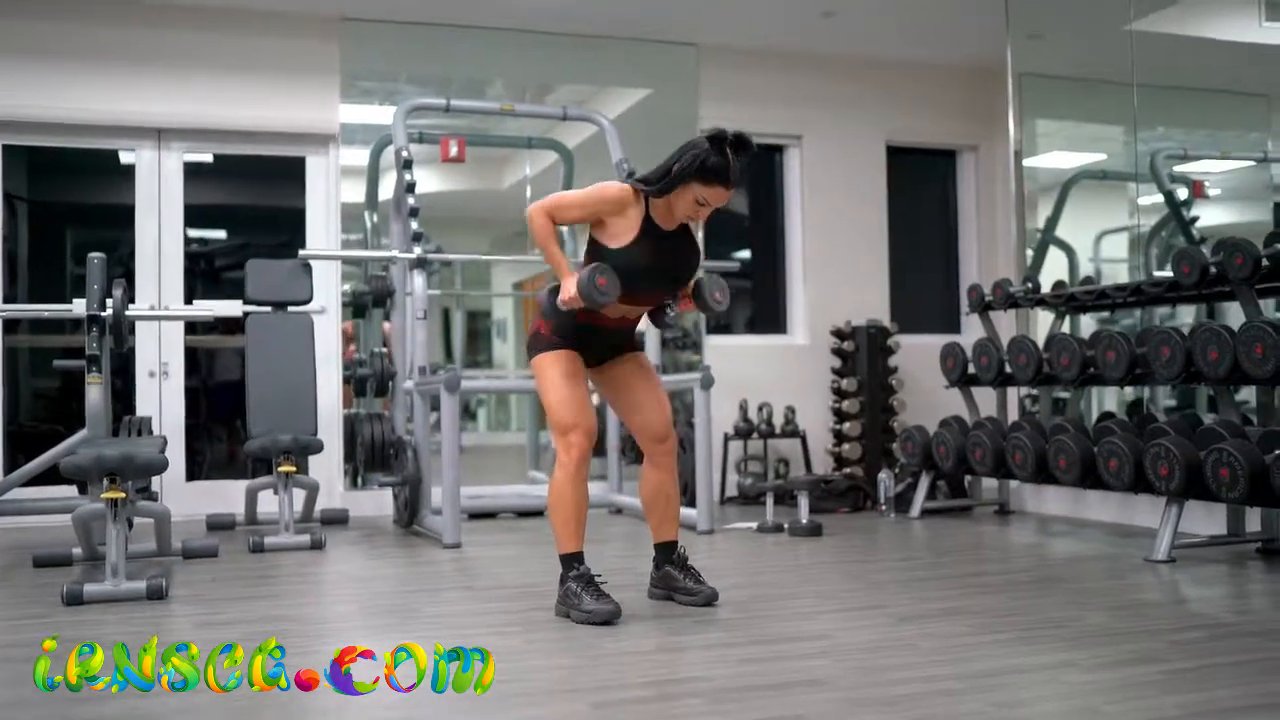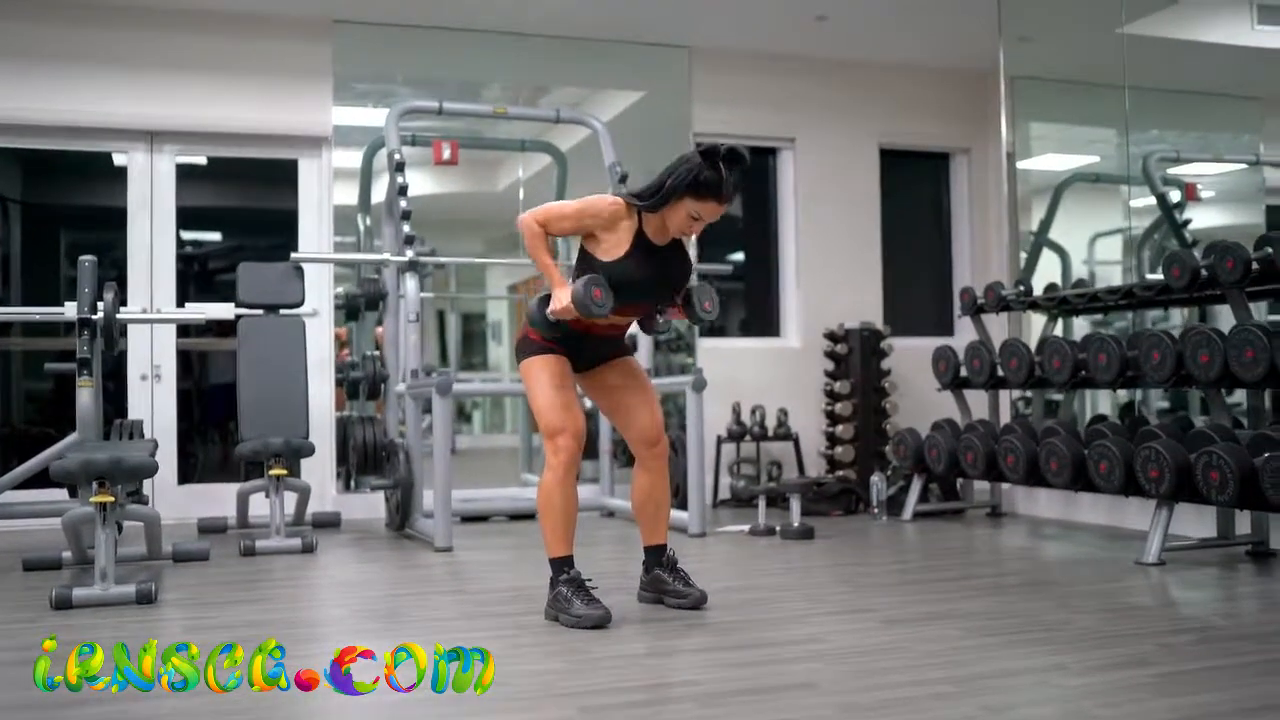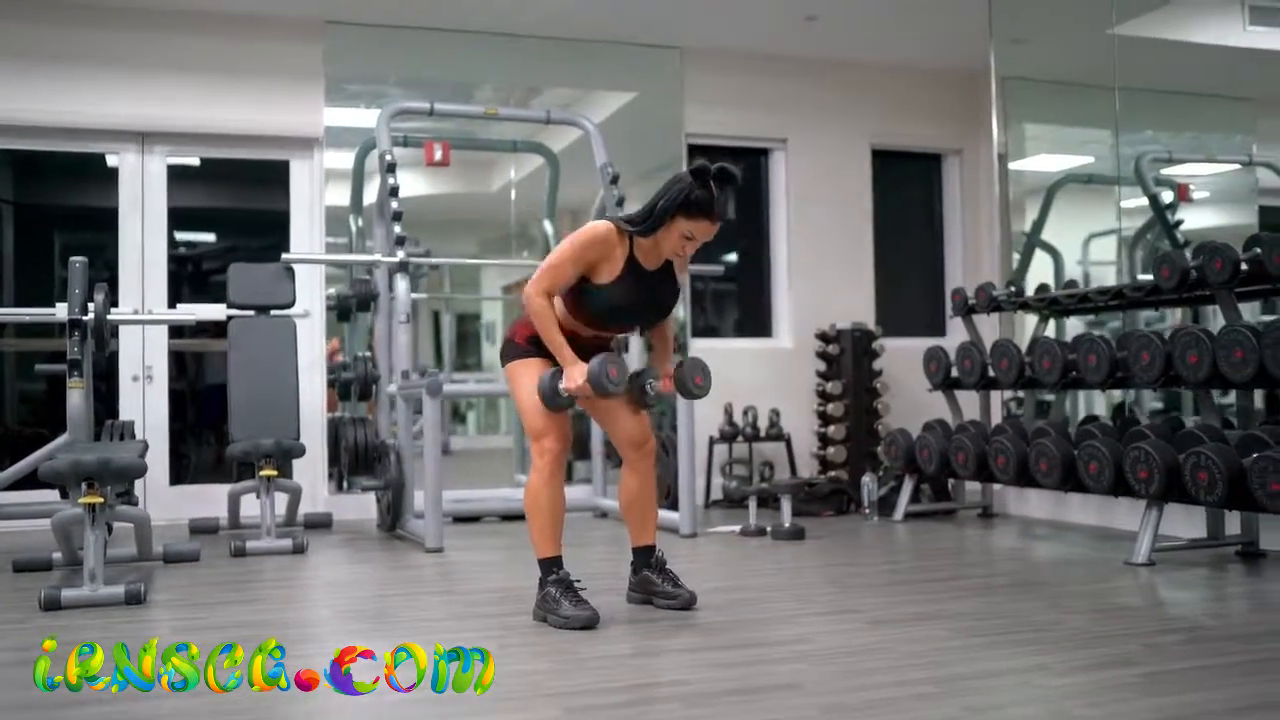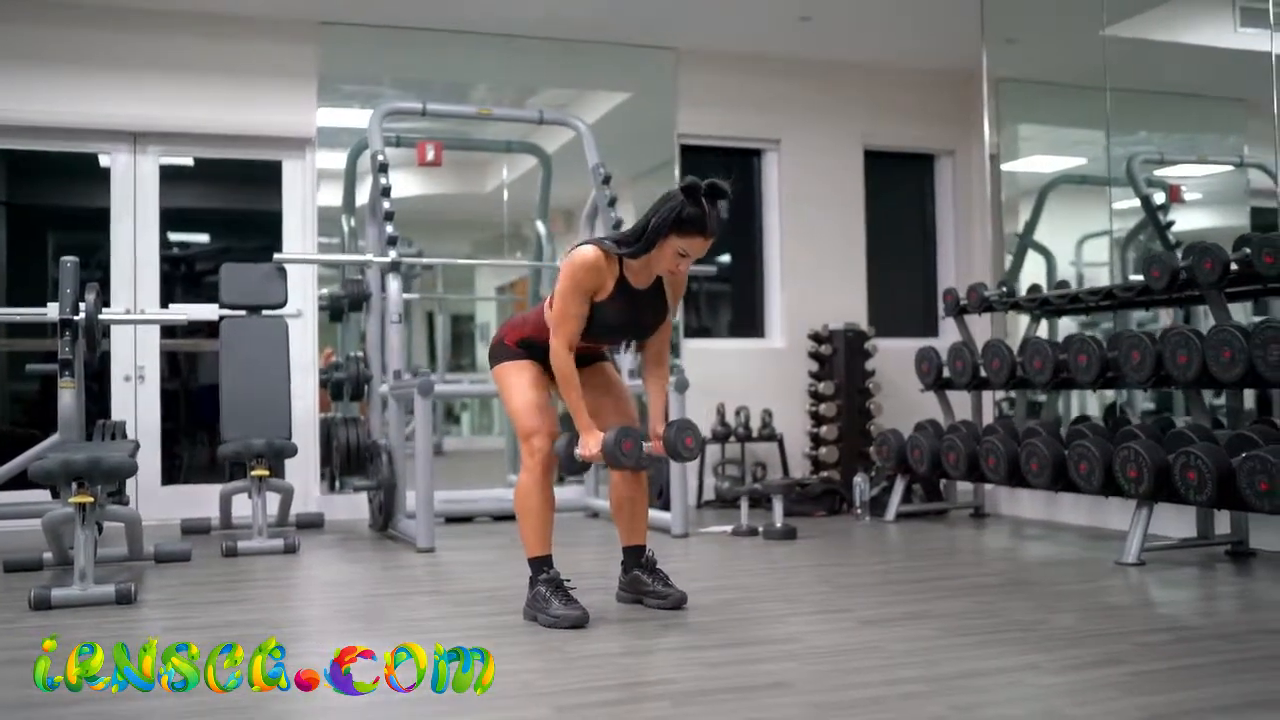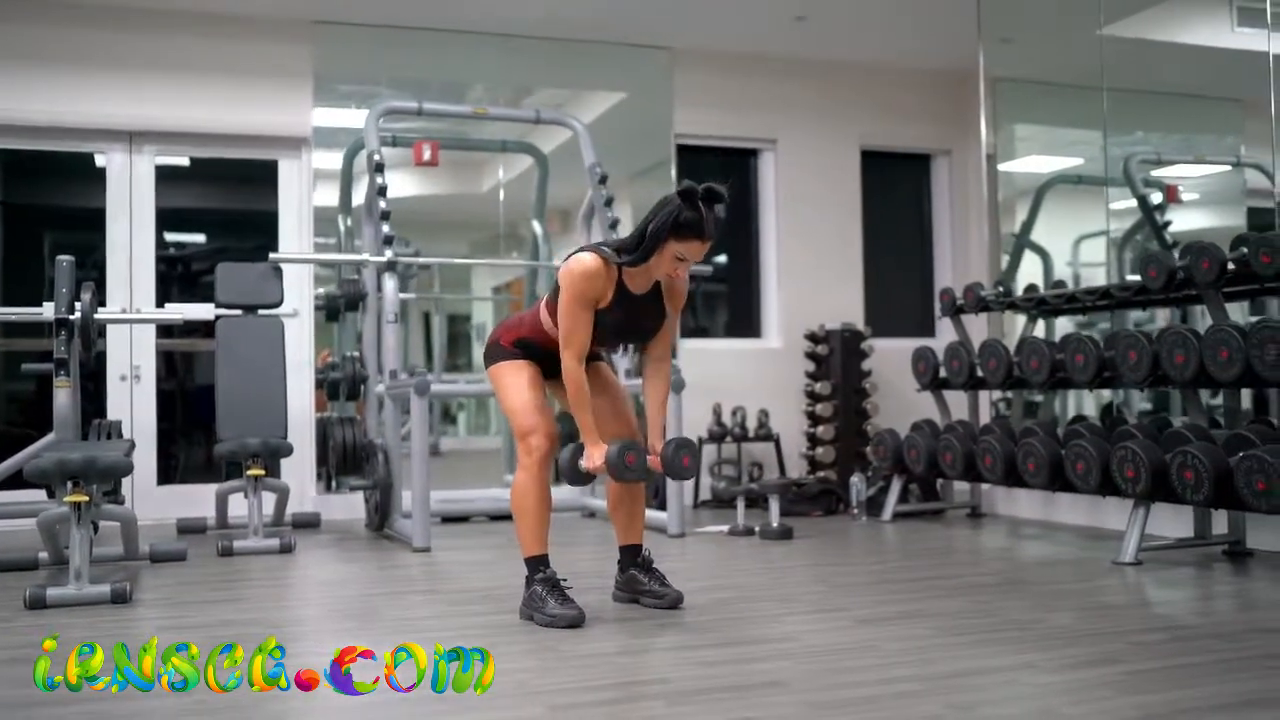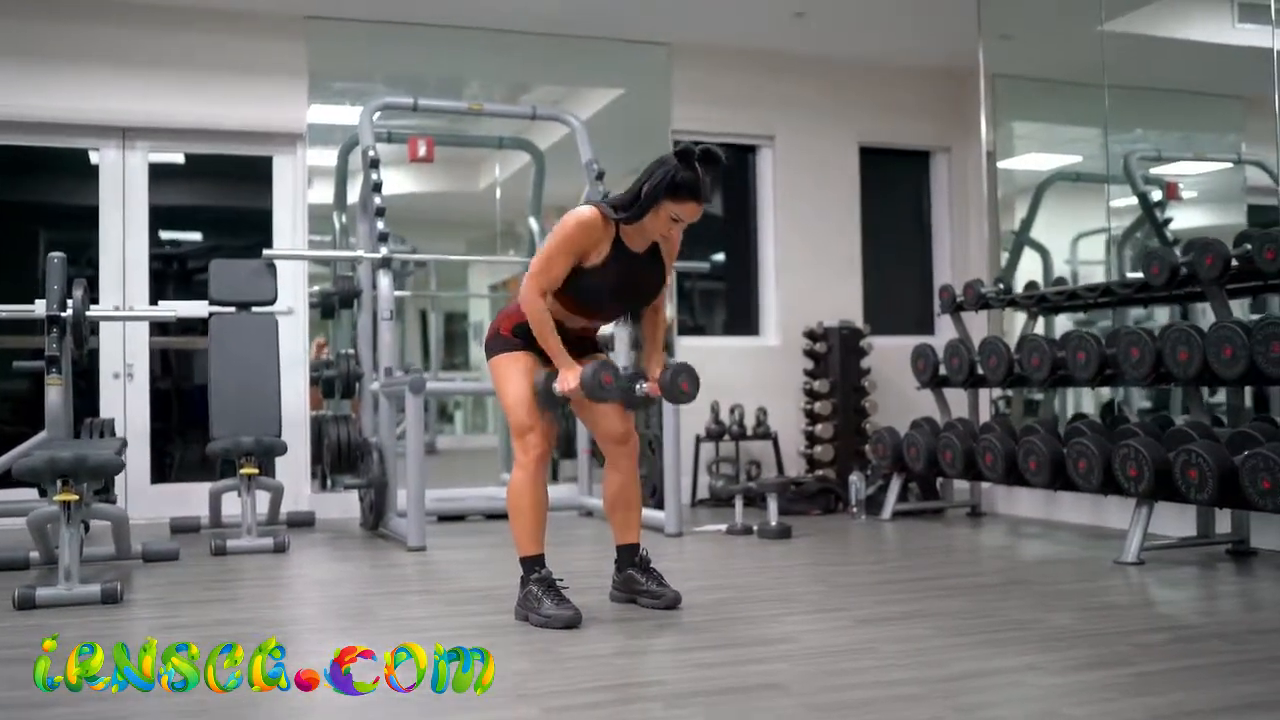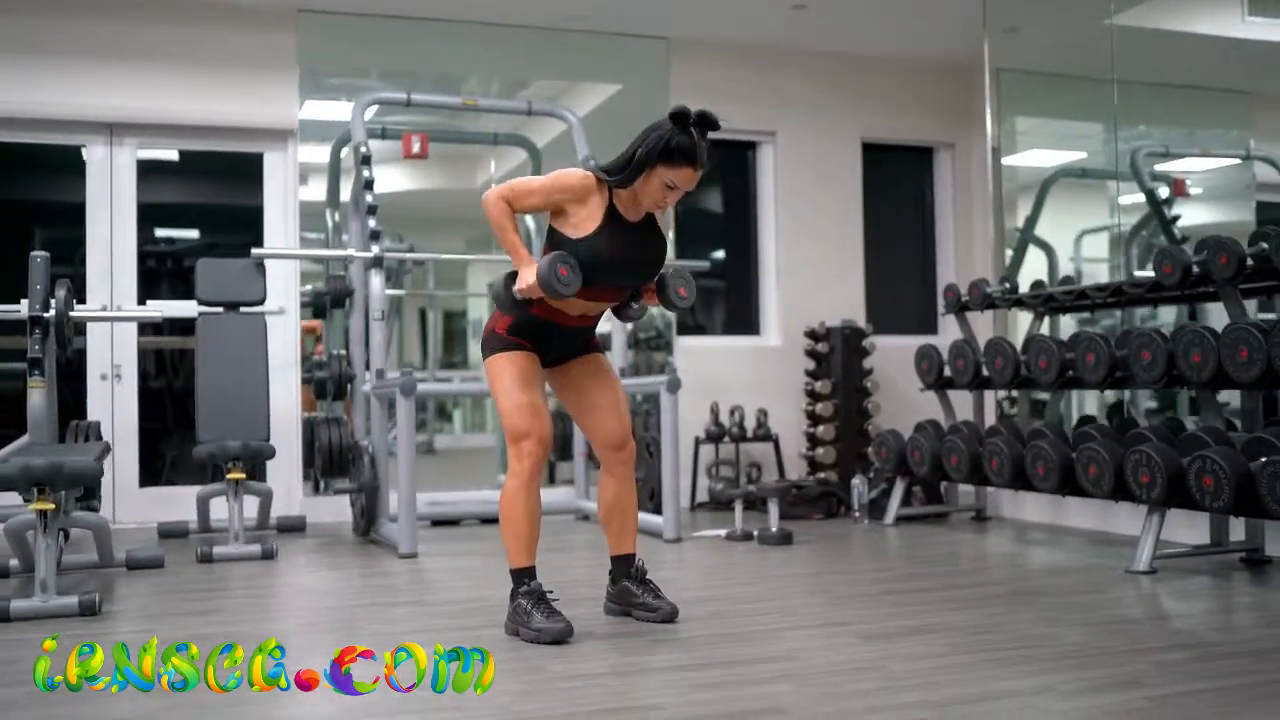
dt=0.3s
person 1, frame 1
left shoulder: (691, 218)
right shoulder: (618, 200)
right elbow: (538, 213)
left wrist: (686, 292)
right wrist: (568, 276)
left hip: (620, 339)
right hip: (563, 330)
left knee: (663, 439)
right knee: (577, 441)
left ankle: (667, 564)
right ankle: (572, 579)
person 1, frame 2
left shoulder: (680, 230)
right shoulder: (611, 214)
right elbow: (530, 222)
left wrist: (675, 301)
right wrist: (558, 287)
left hip: (608, 343)
right hip: (550, 337)
left knee: (653, 442)
right knee: (566, 442)
left ankle: (657, 568)
right ankle: (563, 583)
person 1, frame 3
left shoulder: (677, 255)
right shoulder: (601, 238)
left elbow: (658, 312)
right elbow: (535, 294)
left wrist: (664, 365)
right wrist: (570, 364)
left hip: (596, 350)
right hip: (536, 344)
left knee: (641, 444)
right knee: (551, 445)
left ankle: (645, 569)
right ankle: (551, 584)
person 1, frame 4
left shoulder: (673, 278)
right shoulder: (590, 262)
left elbow: (655, 351)
right elbow: (561, 349)
left wrist: (657, 422)
right wrist: (585, 428)
left hip: (587, 353)
right hip: (525, 347)
right knee: (541, 445)
left ankle: (636, 569)
right ankle: (541, 584)
person 1, frame 5
left shoulder: (673, 284)
right shoulder: (589, 269)
left elbow: (657, 360)
right elbow: (570, 362)
left wrist: (655, 437)
right wrist: (591, 440)
left hip: (581, 353)
right hip: (519, 348)
left knee: (629, 447)
right knee: (538, 445)
left ankle: (632, 568)
right ankle: (538, 583)
person 1, frame 6
left shoulder: (666, 242)
right shoulder: (588, 223)
left elbow: (654, 305)
right elbow: (532, 291)
left wrist: (654, 367)
right wrist: (563, 367)
left hip: (582, 340)
right hip: (523, 336)
left knee: (623, 440)
right knee: (535, 443)
left ankle: (629, 569)
right ankle: (533, 583)
person 1, frame 7
left shoulder: (654, 210)
right shoulder: (580, 188)
right elbow: (495, 199)
left wrist: (646, 288)
right wrist: (526, 264)
left hip: (577, 338)
right hip: (519, 329)
left knee: (620, 447)
right knee: (531, 448)
left ankle: (624, 579)
right ankle: (524, 595)
